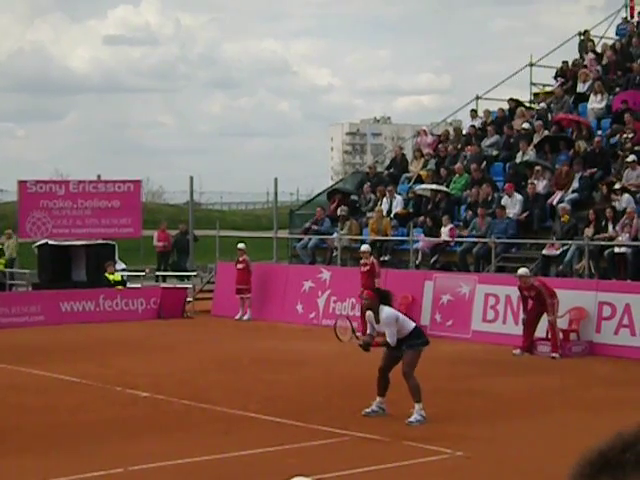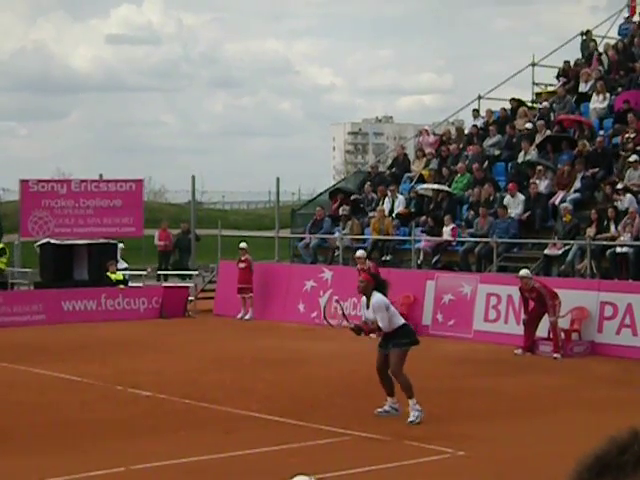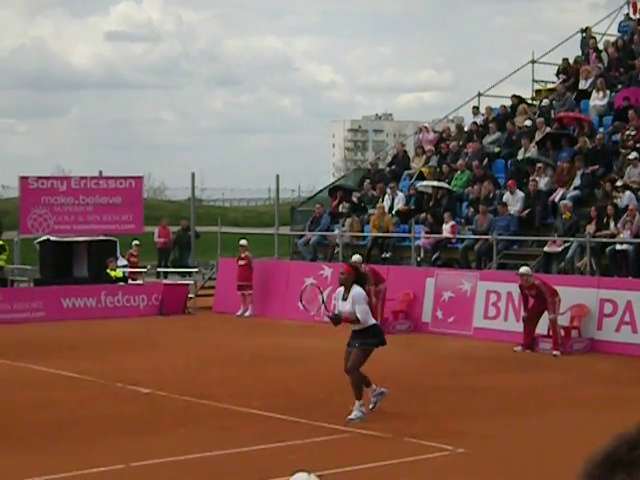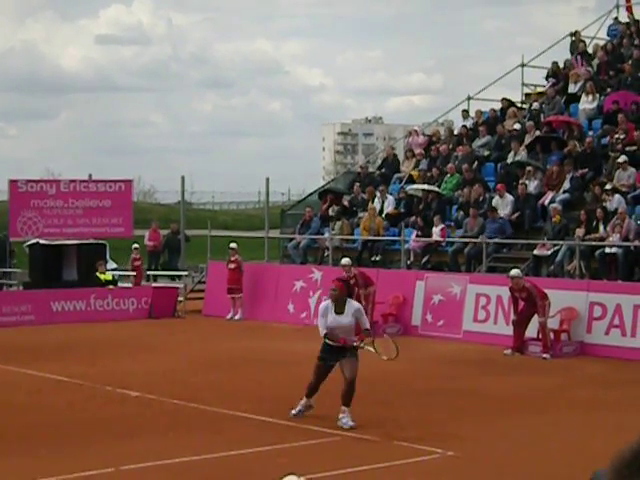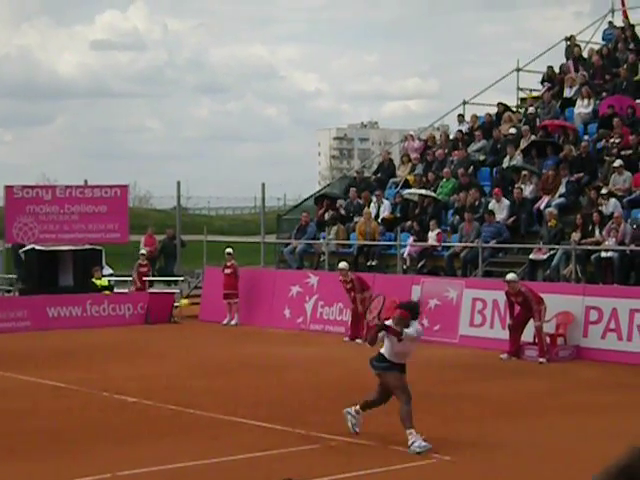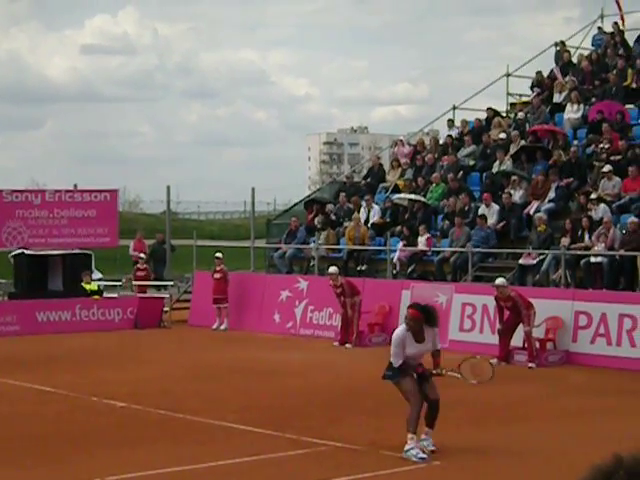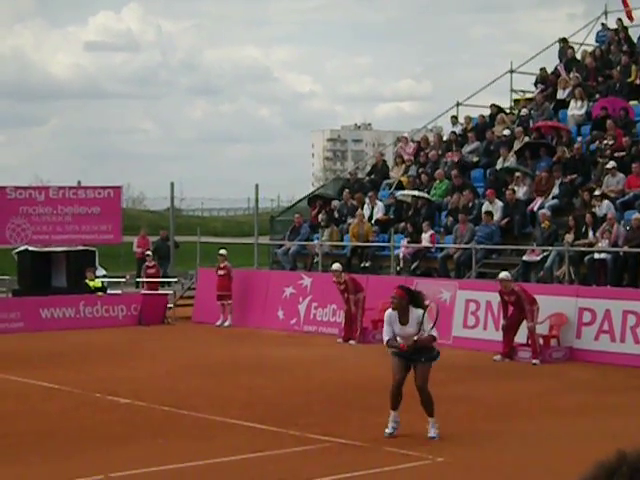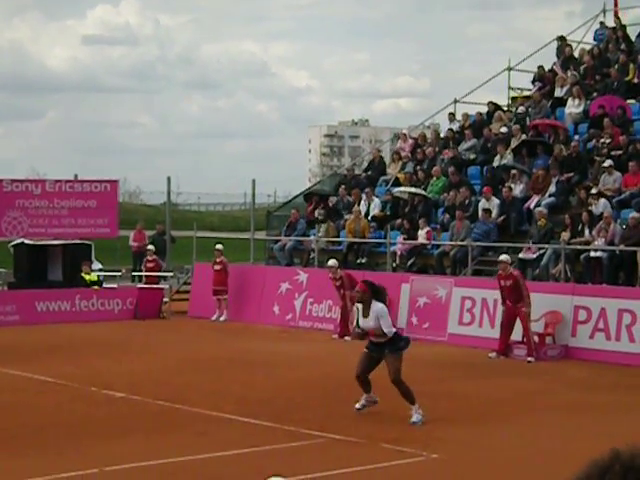
dt=0.5s
person 1, frame 1
left shoulder: (387, 314)
right shoulder: (369, 314)
left elbow: (391, 342)
right elbow: (371, 333)
left wrist: (372, 343)
right wrist: (366, 341)
left hip: (413, 338)
right hip: (397, 339)
left knee: (407, 372)
right knee: (383, 369)
left ankle: (419, 411)
right ankle: (379, 405)
person 1, frame 2
left shoulder: (378, 300)
right shoulder: (364, 300)
left elbow: (383, 327)
right elbow: (366, 321)
left wrist: (364, 329)
right wrist: (360, 327)
left hip: (401, 334)
right hip: (388, 336)
left knee: (396, 371)
right knee: (380, 369)
left ankle: (415, 408)
right ankle: (392, 404)
person 1, frame 3
left shoulder: (358, 293)
right shoulder: (339, 292)
left elbow: (362, 318)
right elbow: (338, 314)
left wrist: (342, 319)
right wrist: (335, 318)
left hip: (369, 333)
right hip: (357, 333)
left knee: (351, 368)
right knee: (349, 369)
left ankle: (359, 408)
right ankle: (376, 391)
person 1, frame 4
left shoulder: (355, 307)
right shoulder: (325, 306)
left elbow: (366, 327)
right elbow: (324, 332)
left wrist: (360, 339)
right wrist: (343, 341)
left hip: (349, 350)
right hip: (330, 348)
left knee: (350, 379)
right knee: (316, 381)
left ankle: (345, 413)
right ankle: (306, 403)
person 1, frame 5
left shoulder: (416, 329)
right shoulder: (387, 325)
left elbow: (404, 334)
right elbow: (371, 342)
left wrist: (387, 329)
right wrist: (375, 330)
left hip: (399, 365)
right hip: (384, 363)
left knee: (380, 399)
right knee: (405, 397)
left ankle: (354, 412)
right ankle: (413, 439)
person 1, frame 6
left shoulder: (432, 330)
right shoulder: (399, 334)
left elbow: (436, 348)
right elbow: (397, 361)
left wrist: (436, 364)
right wrist: (420, 369)
left hip: (418, 369)
right hip: (399, 370)
left knee: (434, 400)
right knee: (416, 402)
left ankle: (426, 438)
right ankle: (410, 445)
person 1, frame 7
left shoulder: (419, 314)
right shoulder: (389, 314)
left elbow: (433, 336)
right elbow: (387, 339)
left wrist: (418, 343)
right wrist: (402, 346)
left hip: (423, 351)
right hip: (401, 351)
left knee: (421, 387)
right knee: (397, 383)
left ankle: (432, 424)
right ankle: (393, 420)
person 1, frame 8
left shoulder: (380, 309)
right shoulder: (358, 307)
left elbow: (388, 332)
right elbow: (356, 328)
left wrist: (367, 334)
right wrist: (358, 333)
left hip: (390, 343)
right hip: (374, 344)
left knee: (395, 379)
right knee: (359, 374)
left ankle: (415, 410)
right ankle: (368, 397)
